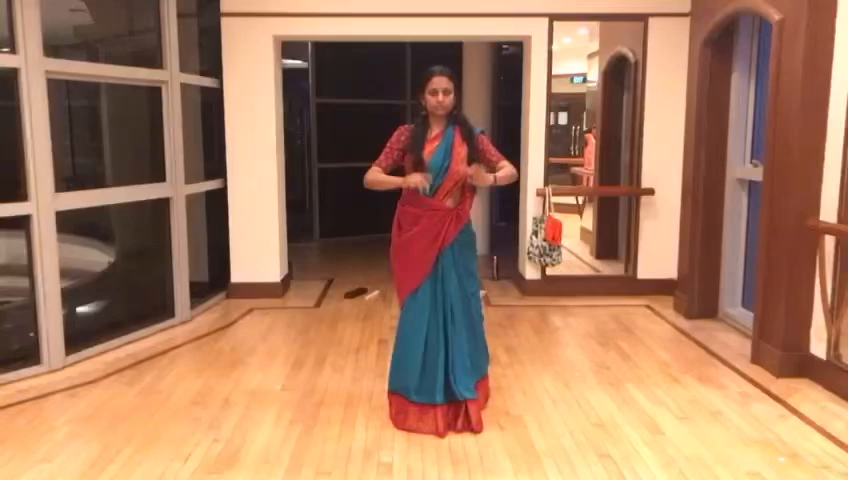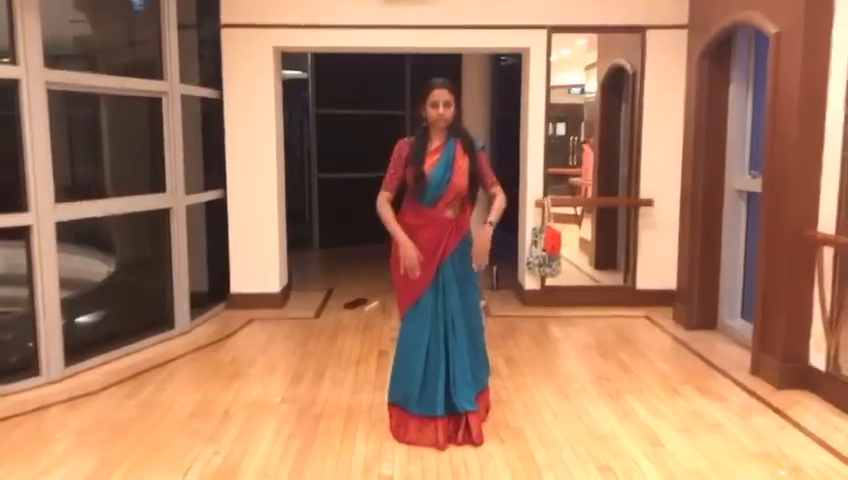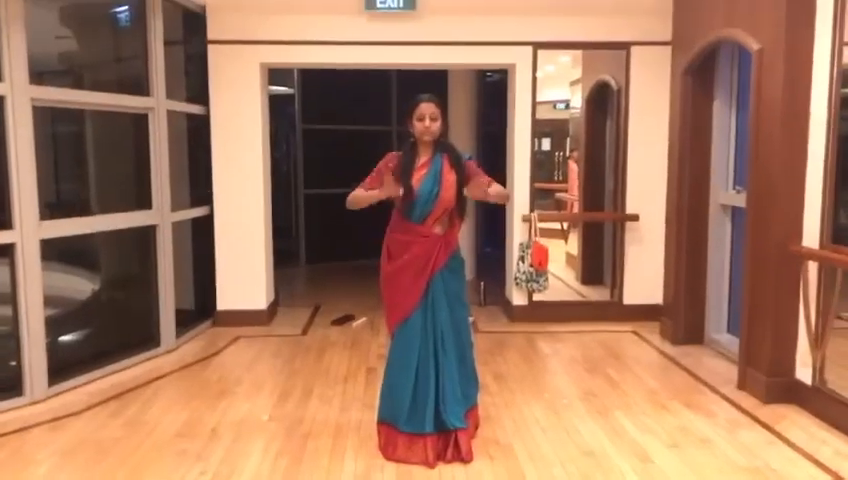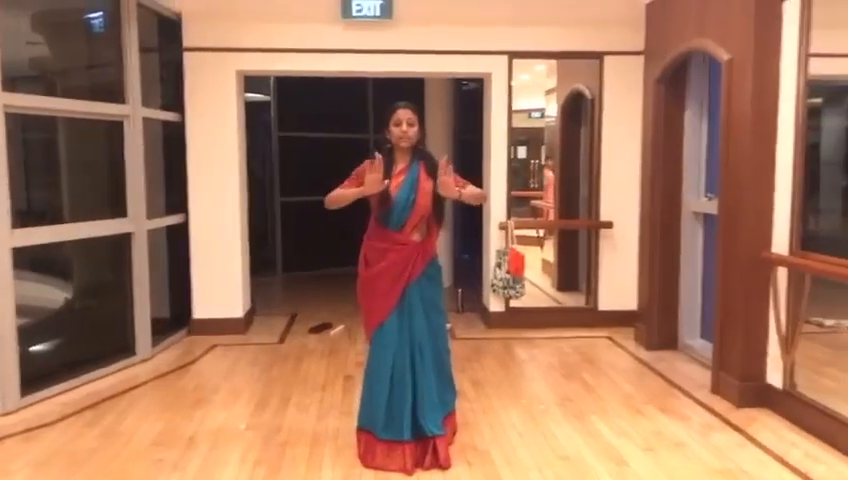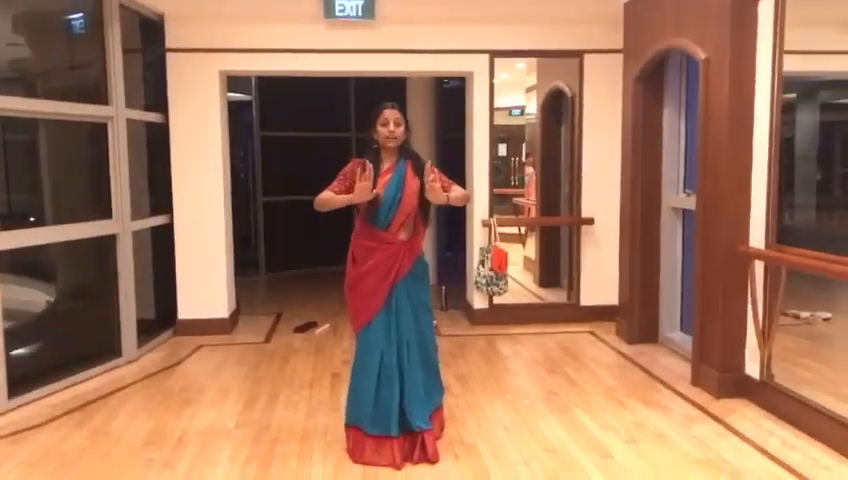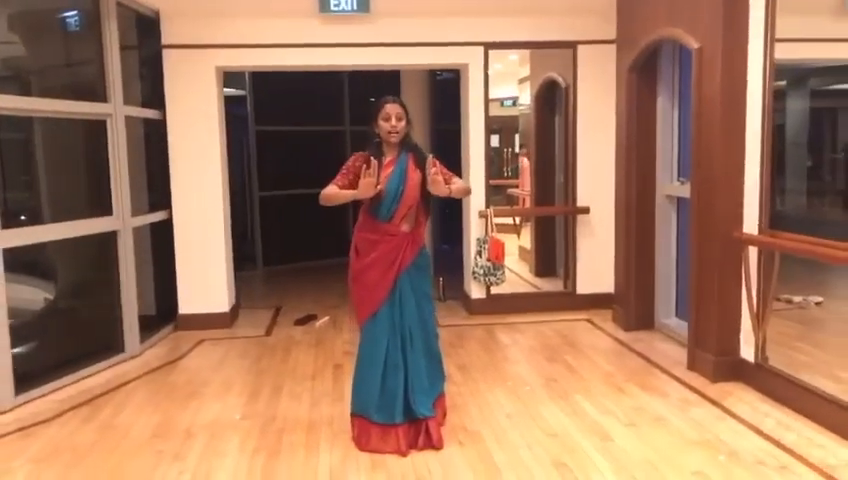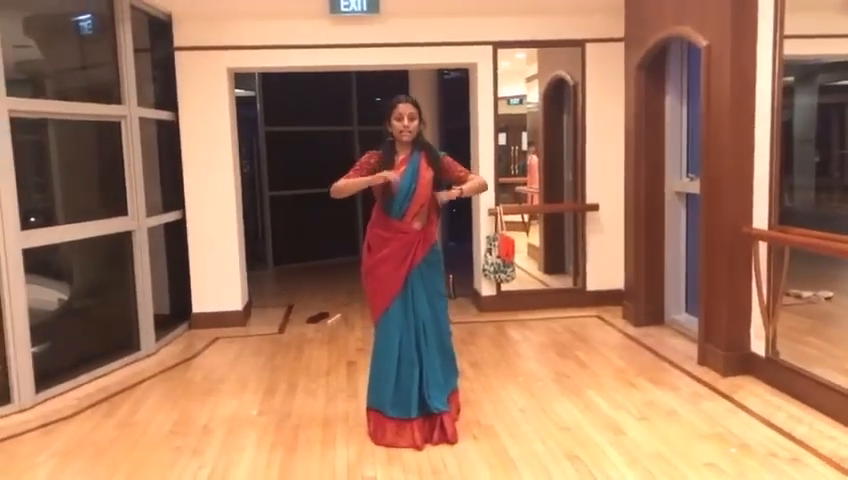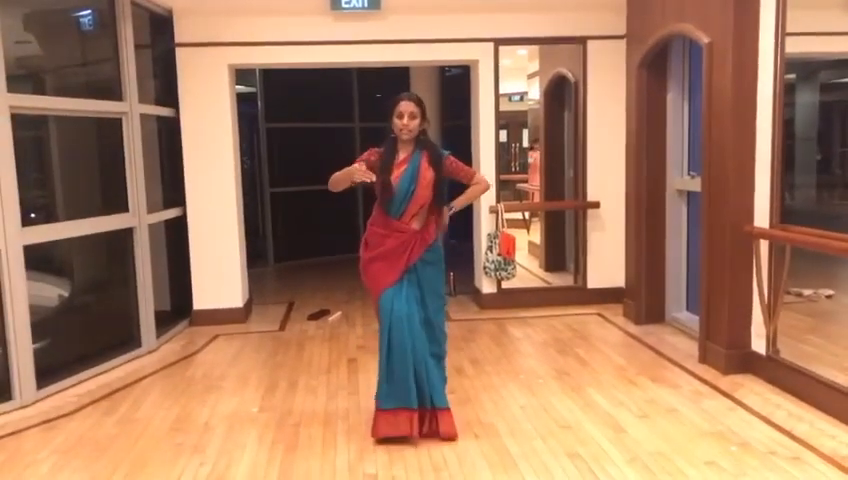
dt=0.3s
person 1, frame 1
left shoulder: (470, 137)
right shoulder: (406, 135)
left elbow: (510, 171)
right elbow: (370, 178)
left wrist: (487, 178)
right wrist: (404, 181)
left hip: (455, 236)
right hip: (415, 236)
left knee: (459, 309)
right knee: (419, 312)
left ankle: (460, 390)
right ankle: (419, 394)
person 1, frame 2
left shoulder: (469, 150)
right shoulder: (407, 148)
left elbow: (498, 194)
right elbow: (383, 200)
left wrist: (487, 228)
right wrist: (402, 240)
left hip: (456, 247)
right hip: (415, 247)
left knee: (459, 321)
right knee: (419, 324)
left ankle: (461, 403)
right ankle: (419, 407)
person 1, frame 3
left shoulder: (457, 163)
right shoulder: (395, 162)
left elbow: (503, 195)
right elbow: (352, 201)
left wrist: (484, 191)
right wrist: (380, 193)
left hip: (444, 262)
right hip: (404, 261)
left knee: (448, 335)
right knee: (409, 338)
left ankle: (450, 418)
right ankle: (409, 423)
person 1, frame 4
left shoulder: (433, 169)
right shoulder: (373, 168)
left elbow: (480, 196)
right elbow: (330, 201)
left wrist: (454, 192)
right wrist: (365, 190)
left hip: (421, 268)
right hip: (383, 268)
left knee: (425, 341)
right knee: (387, 346)
left ankle: (427, 426)
right ankle: (388, 430)
person 1, frame 5
left shoulder: (419, 168)
right shoulder: (359, 168)
left elbow: (464, 195)
right elbow: (320, 202)
left wrist: (442, 197)
right wrist: (354, 197)
left hip: (408, 266)
right hip: (370, 266)
left knee: (413, 339)
right knee: (374, 342)
left ankle: (415, 422)
right ankle: (376, 427)
person 1, frame 6
left shoulder: (421, 161)
right shoulder: (361, 162)
left elbow: (464, 187)
right elbow: (325, 197)
left wrist: (443, 189)
right wrist: (359, 193)
left hip: (410, 257)
right hip: (373, 258)
left knee: (415, 328)
right knee: (379, 332)
left ankle: (418, 410)
right ankle: (381, 416)
person 1, frame 7
left shoulder: (434, 160)
right shoulder: (374, 160)
left elbow: (479, 182)
right elbow: (335, 190)
left wrist: (453, 192)
right wrist: (372, 181)
left hip: (423, 254)
right hip: (386, 254)
left knee: (429, 326)
right knee: (394, 329)
left ankle: (433, 408)
right ankle: (396, 412)
person 1, frame 8
left shoulder: (437, 159)
right shoulder: (377, 157)
left elbow: (481, 183)
right elbow: (333, 185)
left wrist: (449, 208)
right wrist: (352, 172)
left hip: (423, 252)
right hip: (385, 251)
left knee: (426, 325)
right knee: (397, 321)
left ankle: (428, 405)
right ankle: (399, 407)
